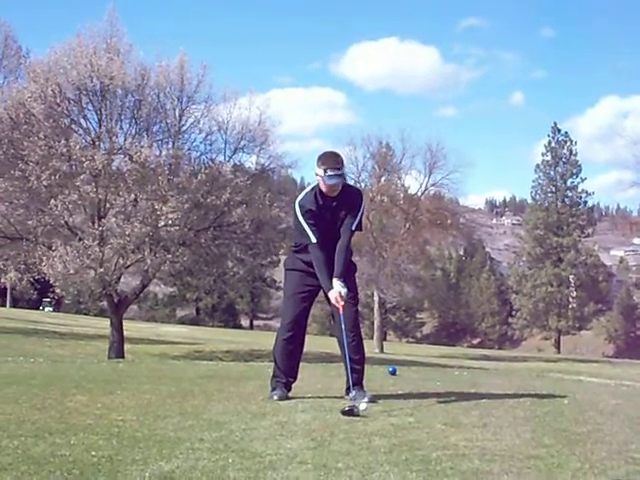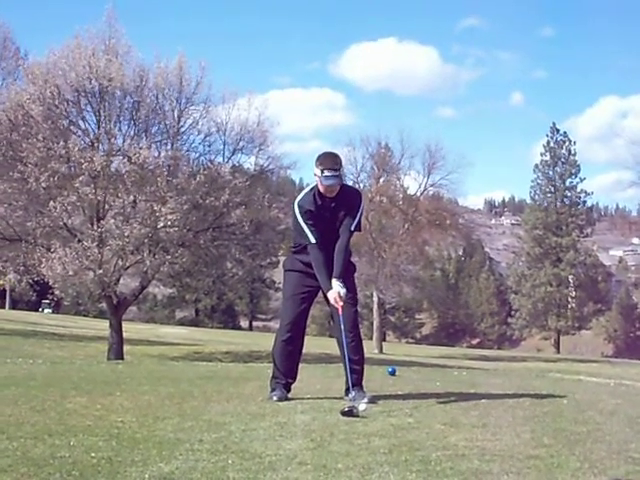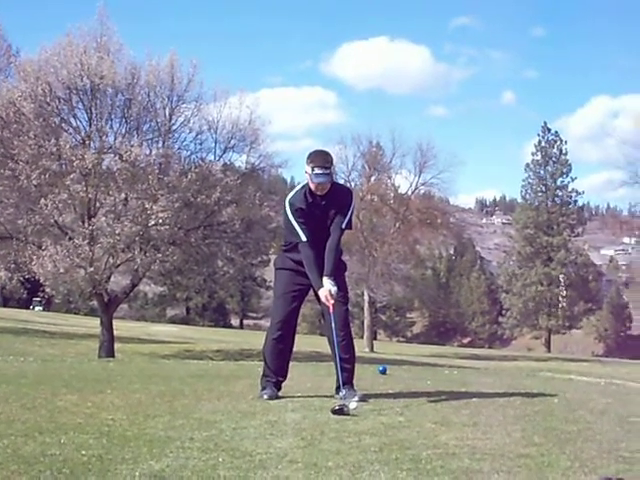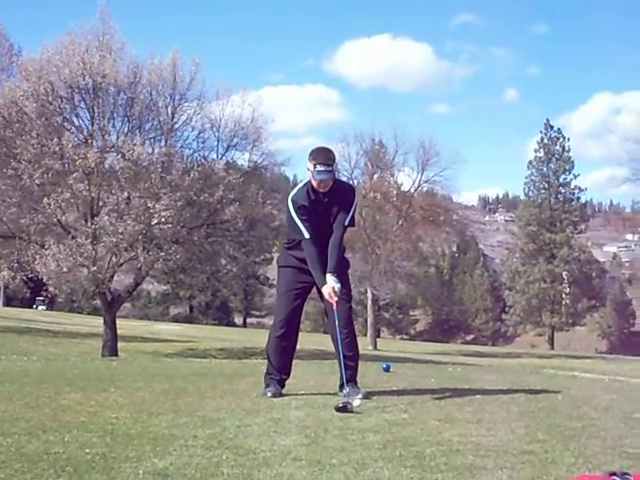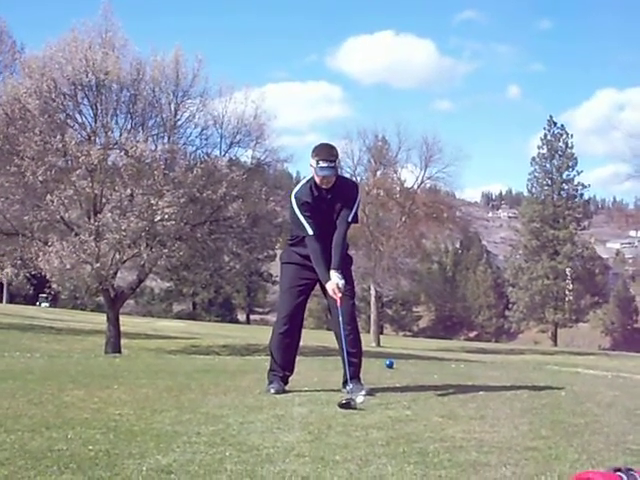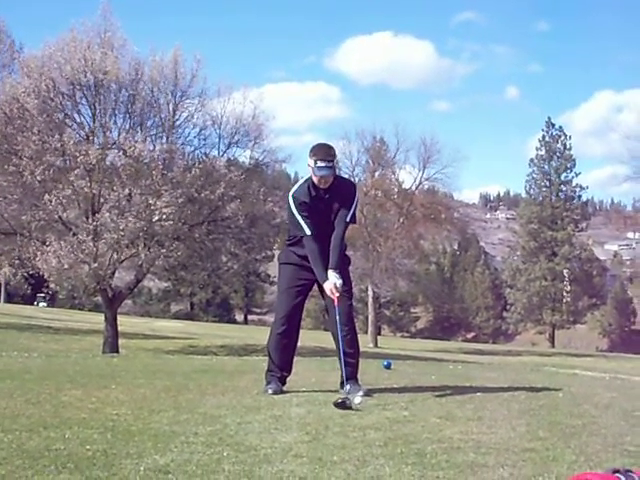
dt=0.2s
person 1, frame 1
left shoulder: (354, 197)
right shoulder: (305, 202)
left elbow: (345, 239)
right elbow: (316, 247)
left wrist: (338, 280)
right wrist: (328, 287)
left hip: (340, 267)
right hip: (304, 264)
left knee: (350, 323)
right knee: (291, 322)
left ankle: (356, 386)
right ankle: (281, 383)
person 1, frame 2
left shoulder: (353, 197)
right shoulder: (303, 202)
left elbow: (344, 240)
right elbow: (315, 247)
left wrist: (337, 280)
right wrist: (327, 287)
left hip: (339, 267)
right hip: (303, 265)
left knee: (349, 323)
right knee: (290, 323)
left ankle: (355, 386)
right ankle: (280, 384)
person 1, frame 3
left shoulder: (344, 195)
right shoulder: (294, 201)
left elbow: (334, 238)
right elbow: (306, 245)
left wrist: (328, 278)
right wrist: (318, 285)
left hip: (330, 265)
right hip: (294, 264)
left knee: (340, 322)
right knee: (281, 321)
left ankle: (346, 385)
right ankle: (270, 382)
person 1, frame 4
left shoulder: (347, 193)
right shoulder: (297, 198)
left elbow: (337, 236)
right elbow: (309, 243)
left wrist: (331, 275)
right wrist: (321, 282)
left hip: (333, 263)
right hip: (297, 261)
left knee: (344, 319)
right knee: (285, 318)
left ankle: (349, 382)
right ankle: (274, 380)
person 1, frame 5
left shoulder: (350, 189)
right shoulder: (300, 195)
left elbow: (341, 232)
right elbow: (312, 239)
left wrist: (336, 272)
right wrist: (325, 279)
left hip: (336, 259)
right hip: (300, 258)
left knee: (347, 316)
right knee: (287, 315)
left ankle: (353, 379)
right ankle: (277, 377)
person 1, frame 6
left shoulder: (347, 189)
right shoulder: (297, 195)
left elbow: (339, 232)
right elbow: (310, 239)
left wrist: (333, 272)
right wrist: (322, 278)
left hip: (334, 260)
right hip: (298, 258)
left knee: (344, 317)
right knee: (285, 315)
left ankle: (350, 379)
right ankle: (275, 377)
